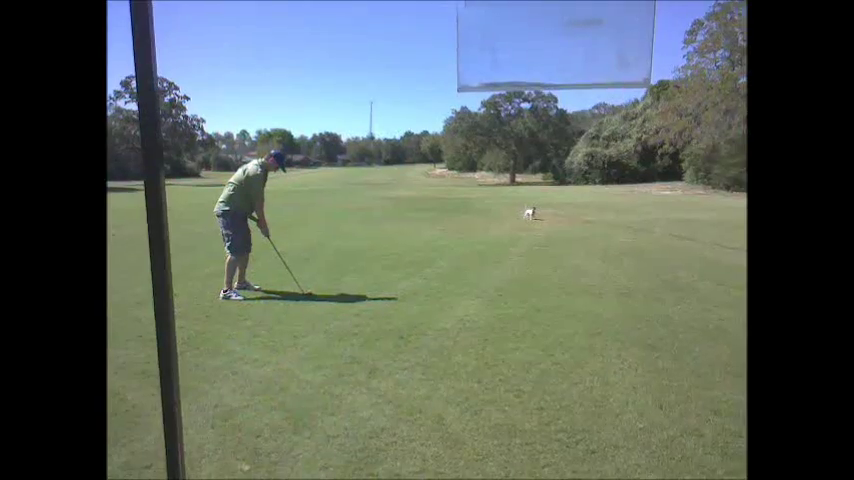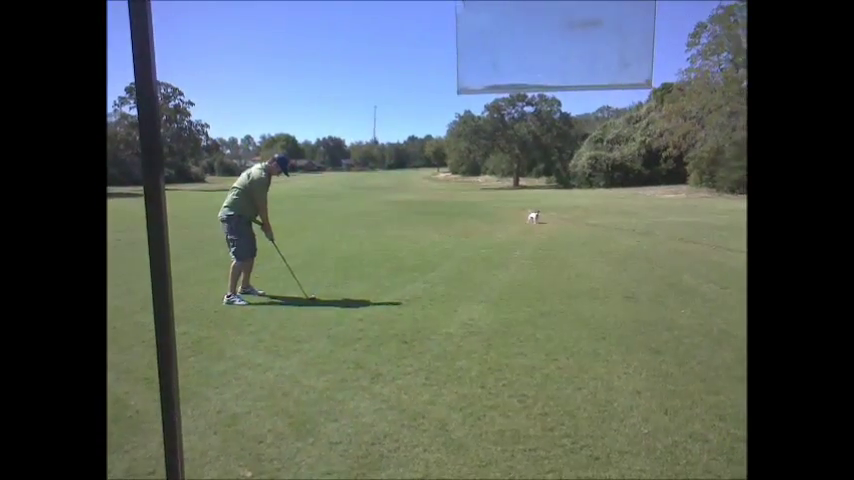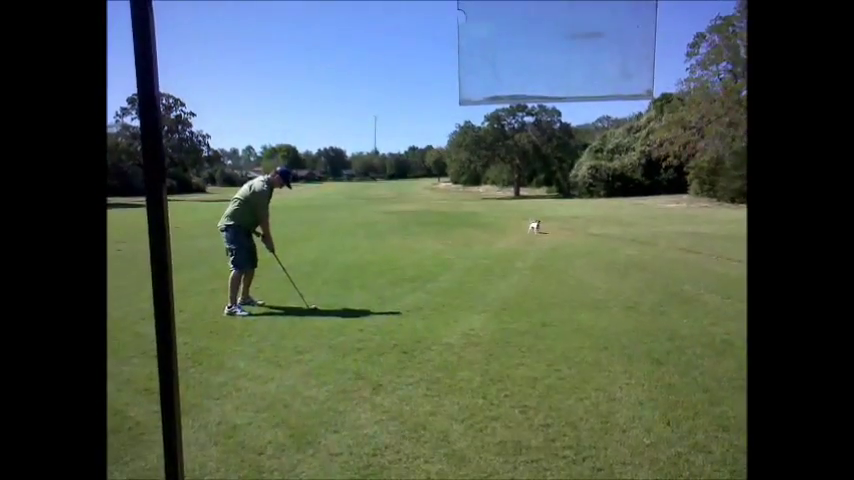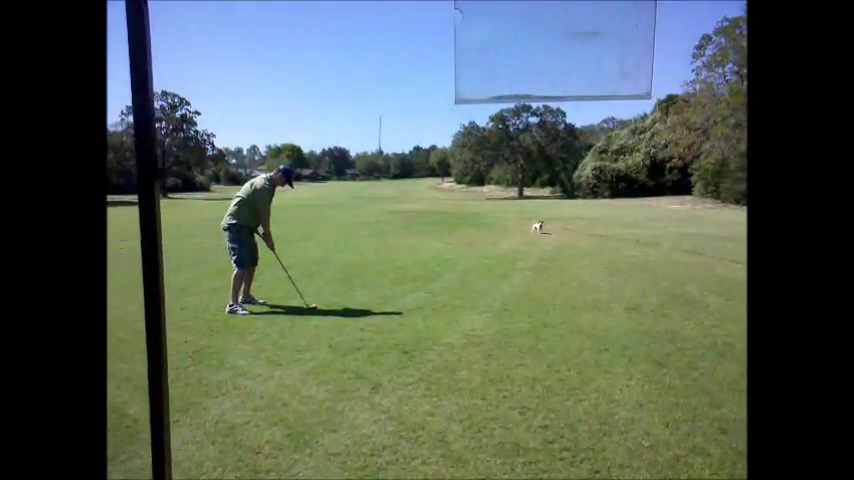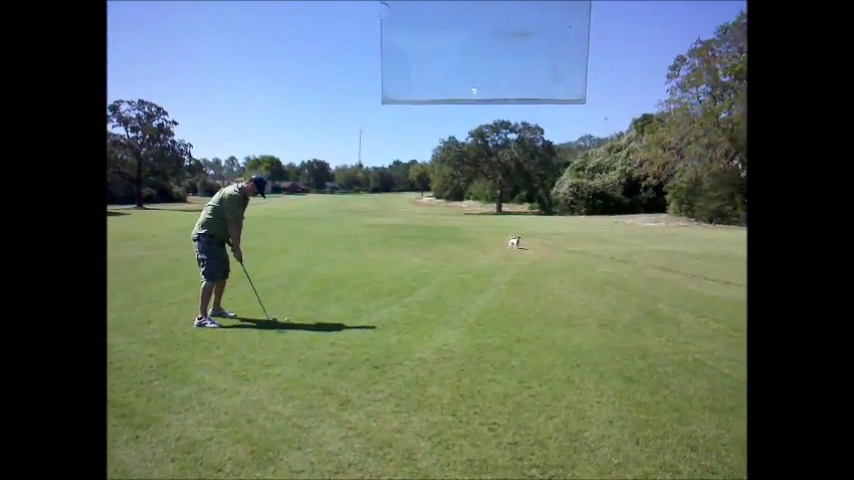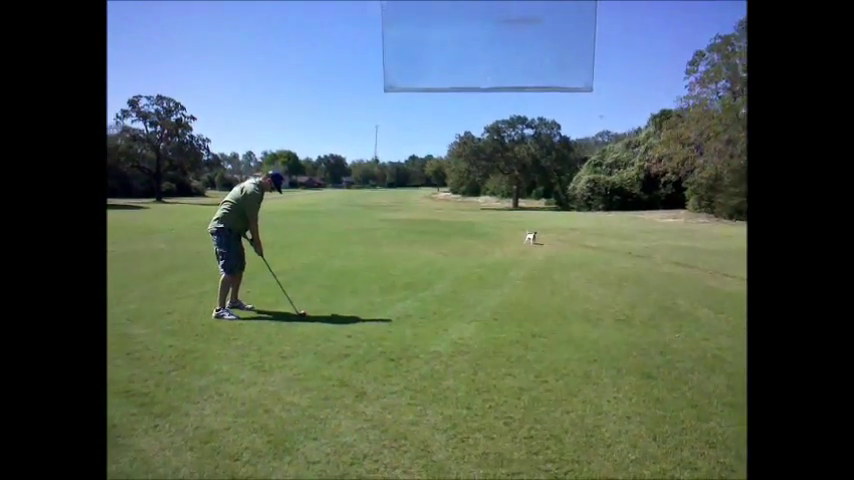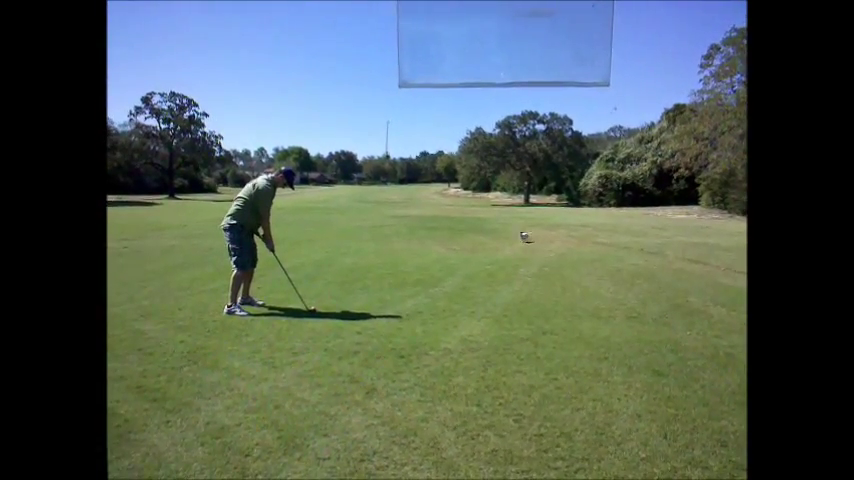
dt=0.5s
person 1, frame 1
left shoulder: (257, 167)
right shoulder: (256, 172)
left elbow: (255, 199)
right elbow: (257, 201)
left wrist: (260, 220)
right wrist: (263, 223)
left hip: (236, 211)
right hip: (229, 211)
left knee: (245, 248)
right knee: (235, 251)
left ankle: (241, 282)
right ankle: (227, 290)
person 1, frame 2
left shoulder: (259, 171)
right shoulder: (260, 176)
left elbow: (258, 203)
right elbow: (261, 205)
left wrist: (264, 225)
right wrist: (267, 227)
left hip: (240, 216)
right hip: (233, 216)
left knee: (250, 253)
right knee: (240, 256)
left ankle: (245, 286)
right ankle: (230, 295)
person 1, frame 3
left shoulder: (263, 184)
right shoulder: (261, 188)
left elbow: (262, 215)
right elbow: (263, 217)
left wrist: (265, 235)
right wrist: (268, 239)
left hip: (242, 227)
right hip: (233, 226)
left knee: (251, 264)
right knee: (239, 266)
left ankle: (244, 297)
right ankle: (231, 306)
person 1, frame 4
left shoulder: (268, 185)
right shoulder: (262, 185)
left elbow: (265, 213)
right elbow: (263, 215)
left wrist: (266, 235)
right wrist: (269, 237)
left hip: (245, 226)
right hip: (235, 225)
left knee: (251, 262)
right knee: (241, 265)
left ankle: (245, 296)
right ankle: (233, 304)
person 1, frame 5
left shoulder: (243, 197)
right shoulder: (232, 194)
left elbow: (238, 223)
right elbow: (231, 223)
left wrist: (236, 245)
right wrist: (237, 248)
left hip: (217, 237)
right hip: (205, 236)
left knee: (222, 274)
right knee: (210, 277)
left ankle: (216, 308)
right ankle: (201, 317)
person 1, frame 6
left shoulder: (253, 186)
right shoulder: (253, 191)
left elbow: (251, 219)
right elbow: (252, 221)
left wrist: (254, 239)
right wrist: (257, 242)
left hip: (231, 230)
right hip: (223, 229)
left knee: (239, 267)
right knee: (229, 269)
left ankle: (233, 301)
right ankle: (220, 309)
person 1, frame 7
left shoulder: (265, 183)
right shoulder: (265, 187)
left elbow: (263, 215)
right elbow: (264, 216)
left wrist: (265, 235)
right wrist: (269, 238)
left hip: (243, 226)
right hip: (236, 226)
left knee: (250, 263)
right knee: (241, 266)
left ankle: (245, 297)
right ankle: (231, 305)
